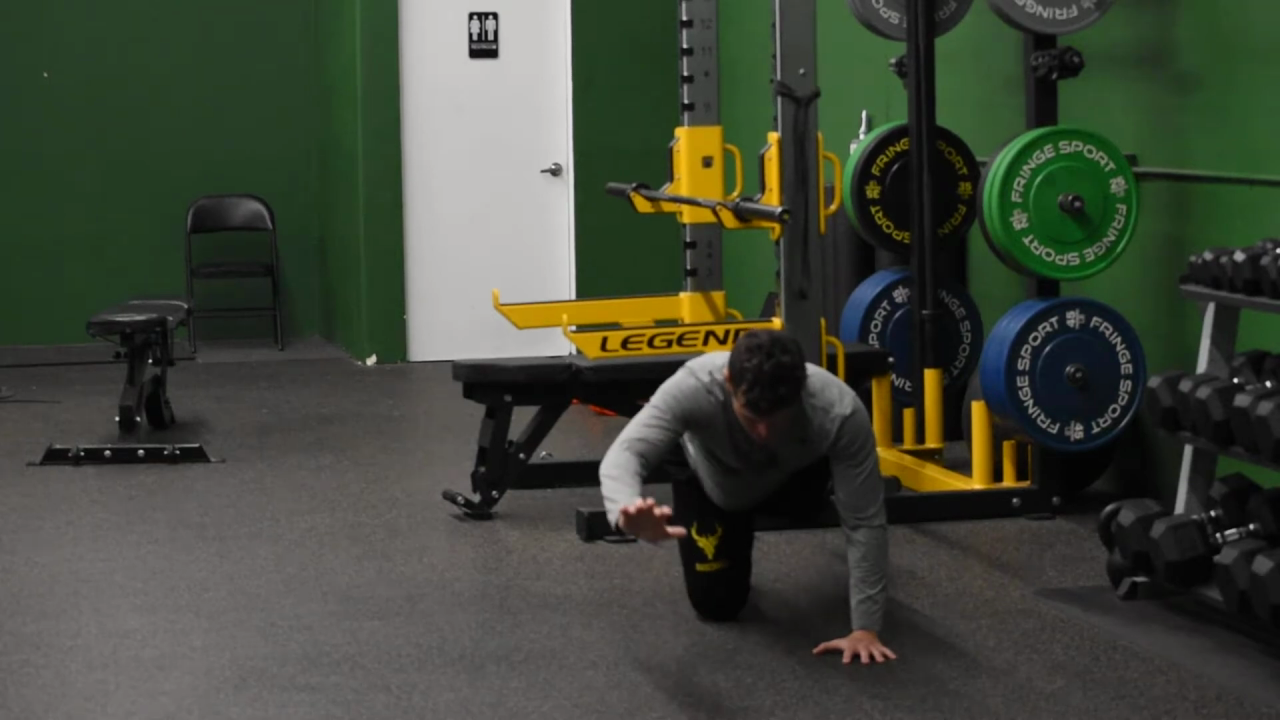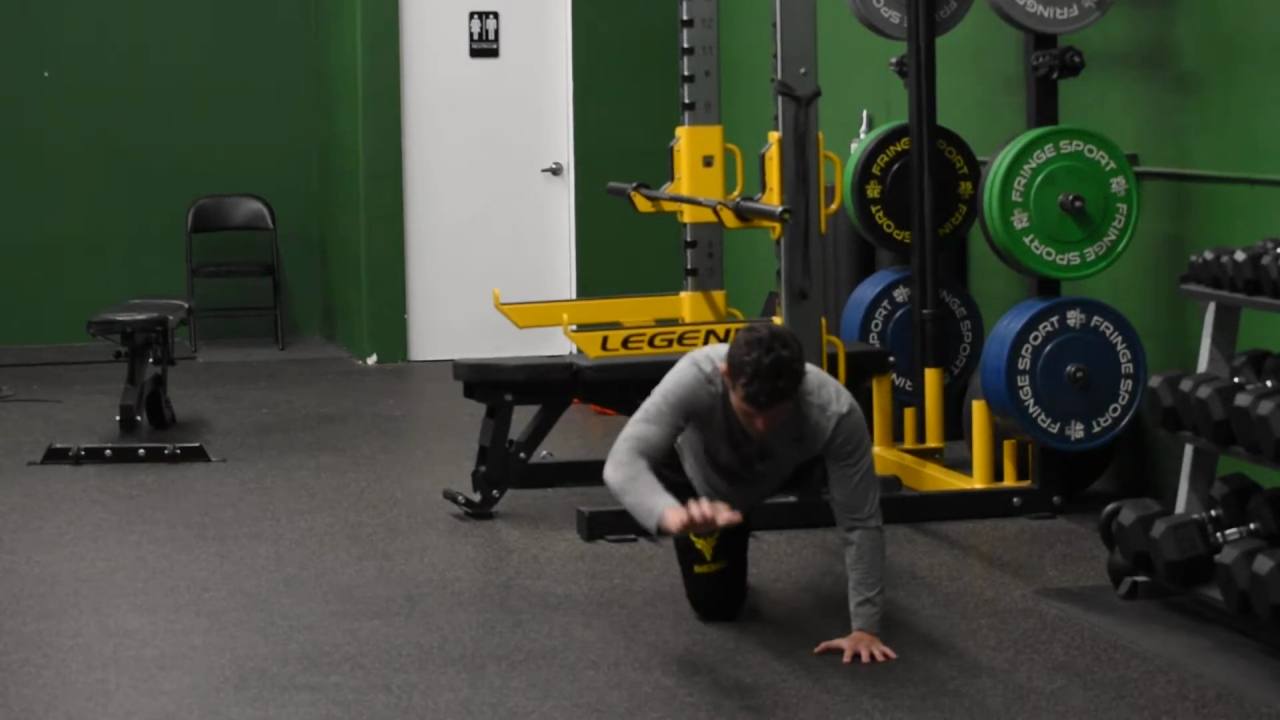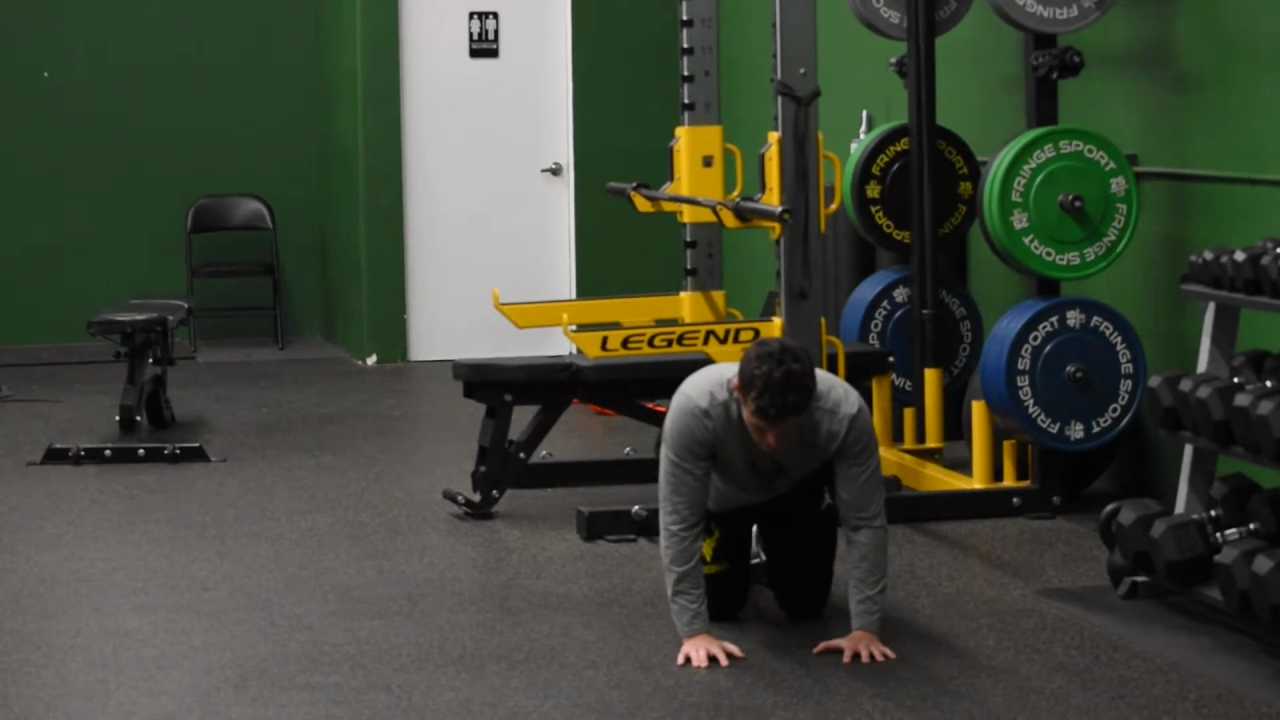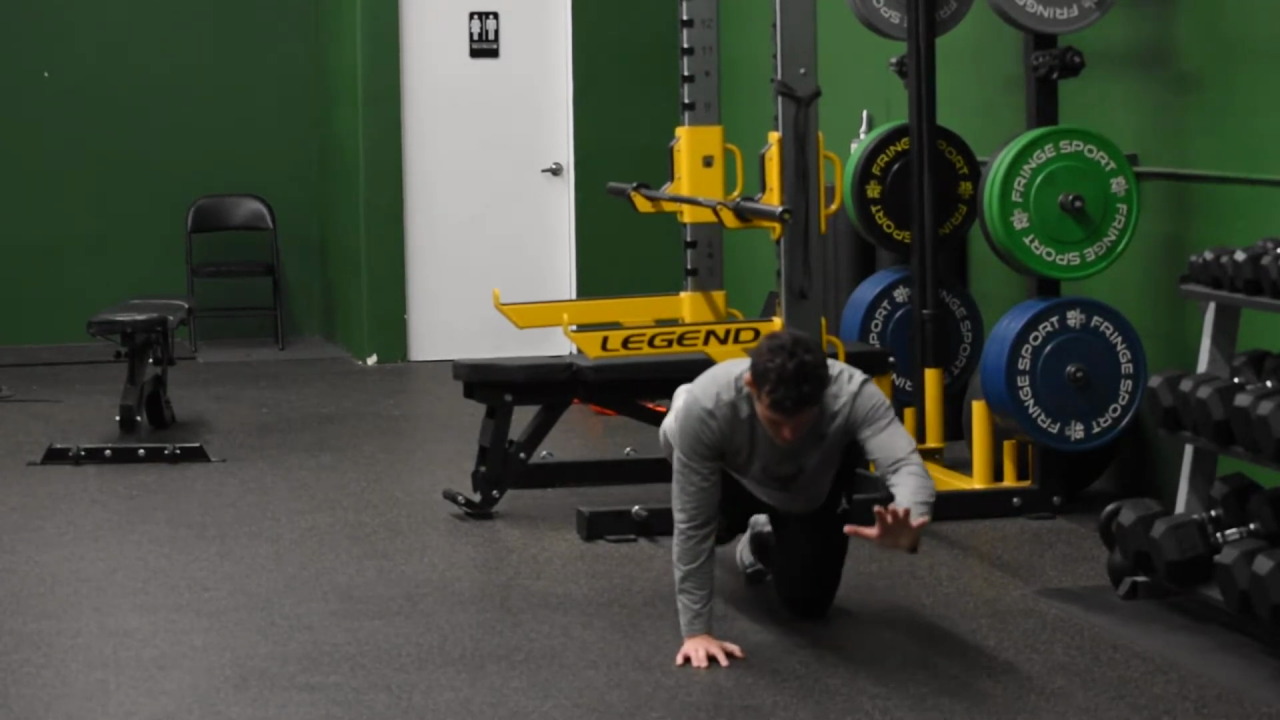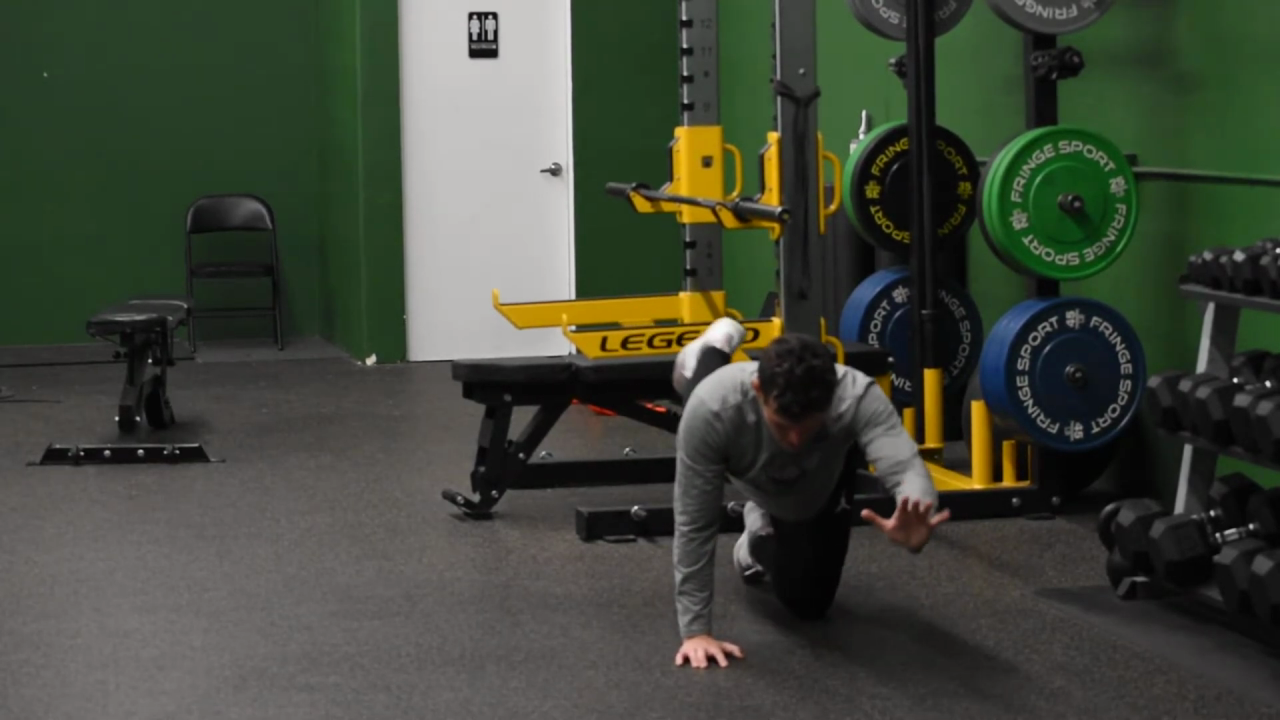
dt=1s
person 1, frame 1
left shoulder: (839, 413)
right shoulder: (696, 385)
left elbow: (865, 521)
right elbow: (625, 453)
left wrist: (865, 628)
right wrist: (627, 515)
right hip: (708, 474)
right knee: (716, 603)
person 1, frame 2
left shoulder: (834, 413)
right shoulder: (697, 378)
left elbow: (861, 522)
right elbow: (622, 465)
left wrist: (865, 628)
right wrist: (671, 514)
left hip: (784, 467)
right hip: (699, 473)
right knee: (716, 604)
person 1, frame 3
left shoulder: (845, 413)
right shoulder: (695, 407)
left elbow: (865, 522)
right elbow: (679, 523)
left wrist: (865, 627)
right wrist: (693, 631)
right hip: (718, 494)
left knee: (804, 605)
right knee: (720, 605)
left ankle: (771, 551)
person 1, frame 4
left shoulder: (853, 395)
right shoulder: (707, 405)
left elbow: (906, 465)
right elbow: (692, 520)
left wrist: (905, 532)
right wrist: (696, 630)
right hip: (739, 478)
left knee: (807, 602)
left ankle: (765, 541)
person 1, frame 5
left shoulder: (858, 399)
right shoulder: (712, 407)
left elbow: (906, 469)
right elbow: (694, 523)
left wrist: (915, 524)
right wrist: (695, 630)
right hip: (743, 475)
left knee: (807, 604)
left ankle: (763, 535)
right ankle: (711, 353)
